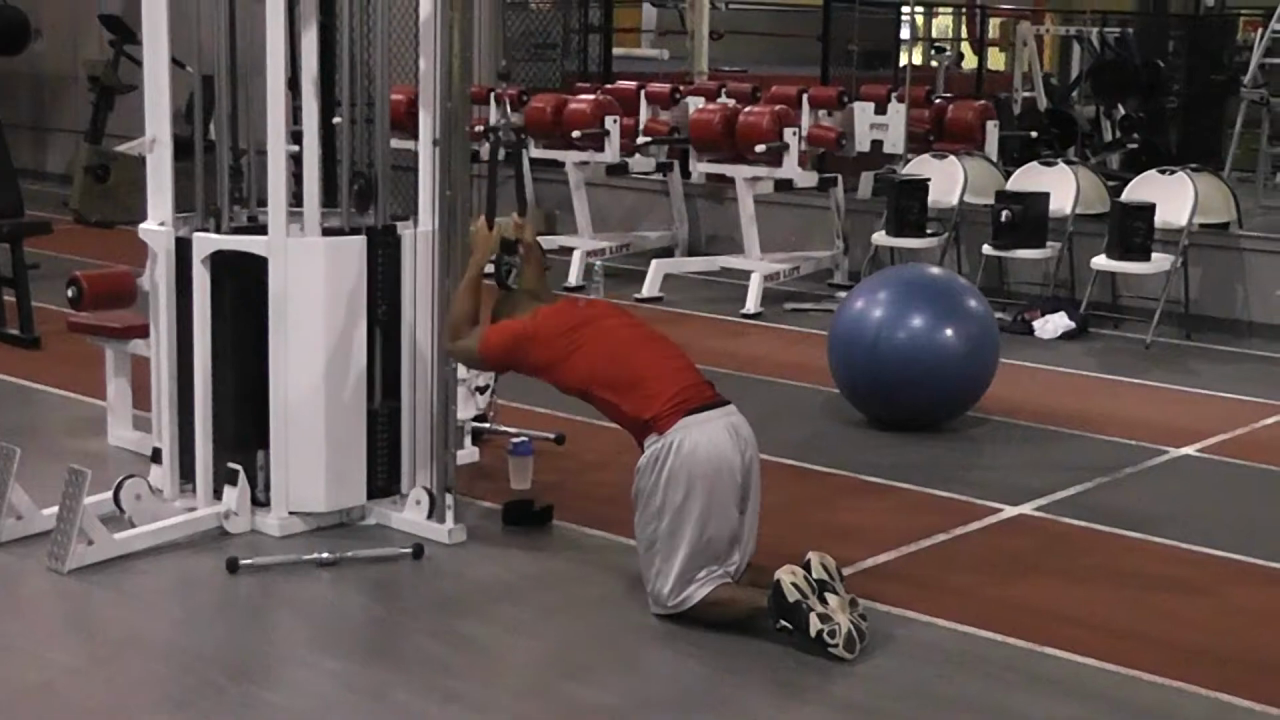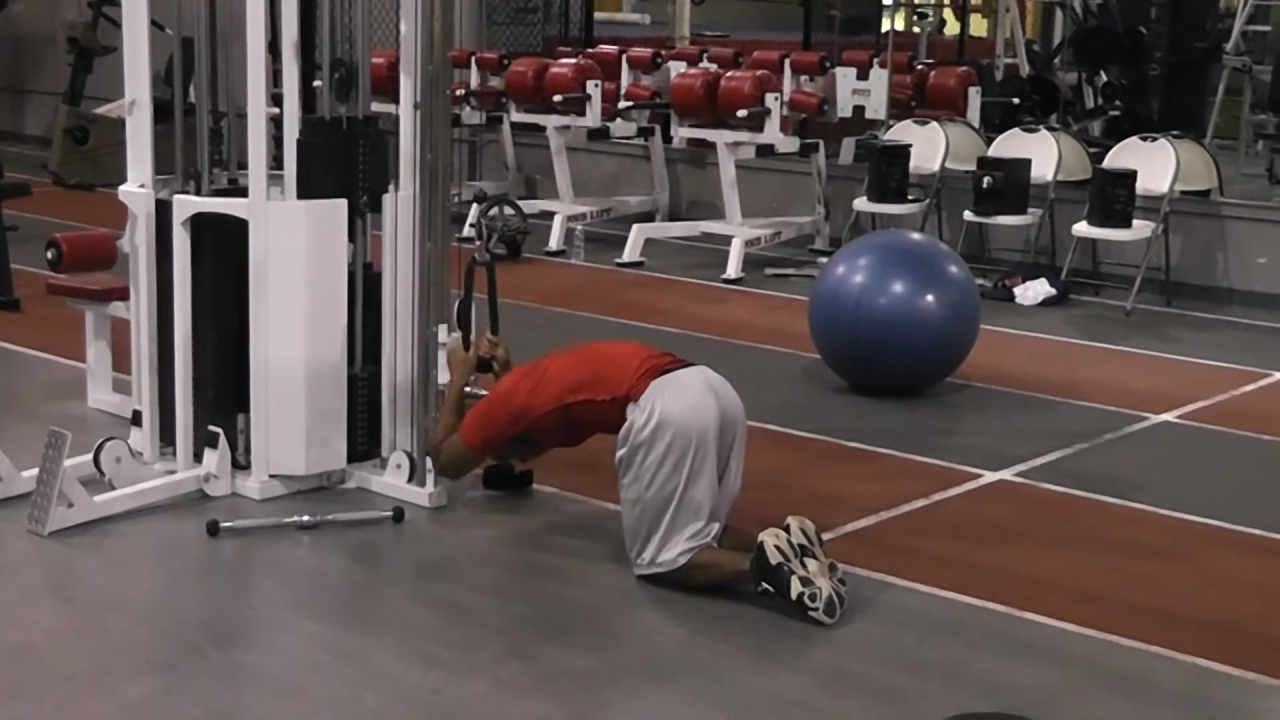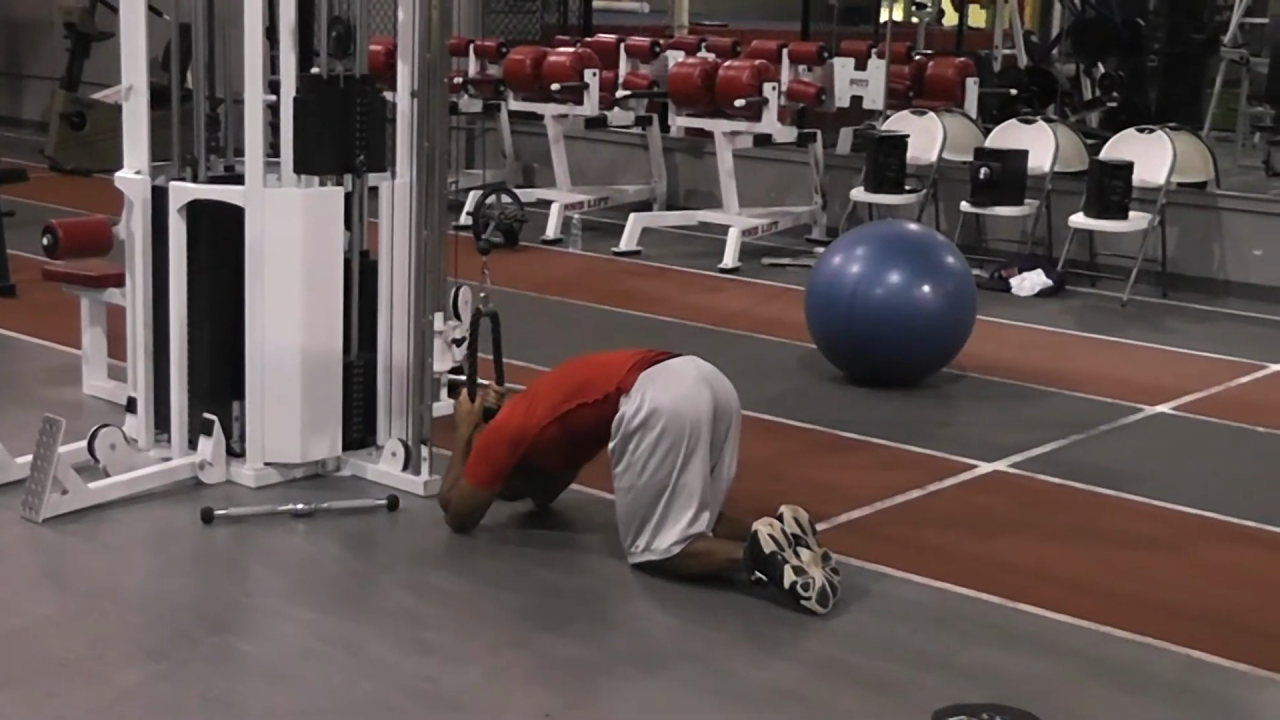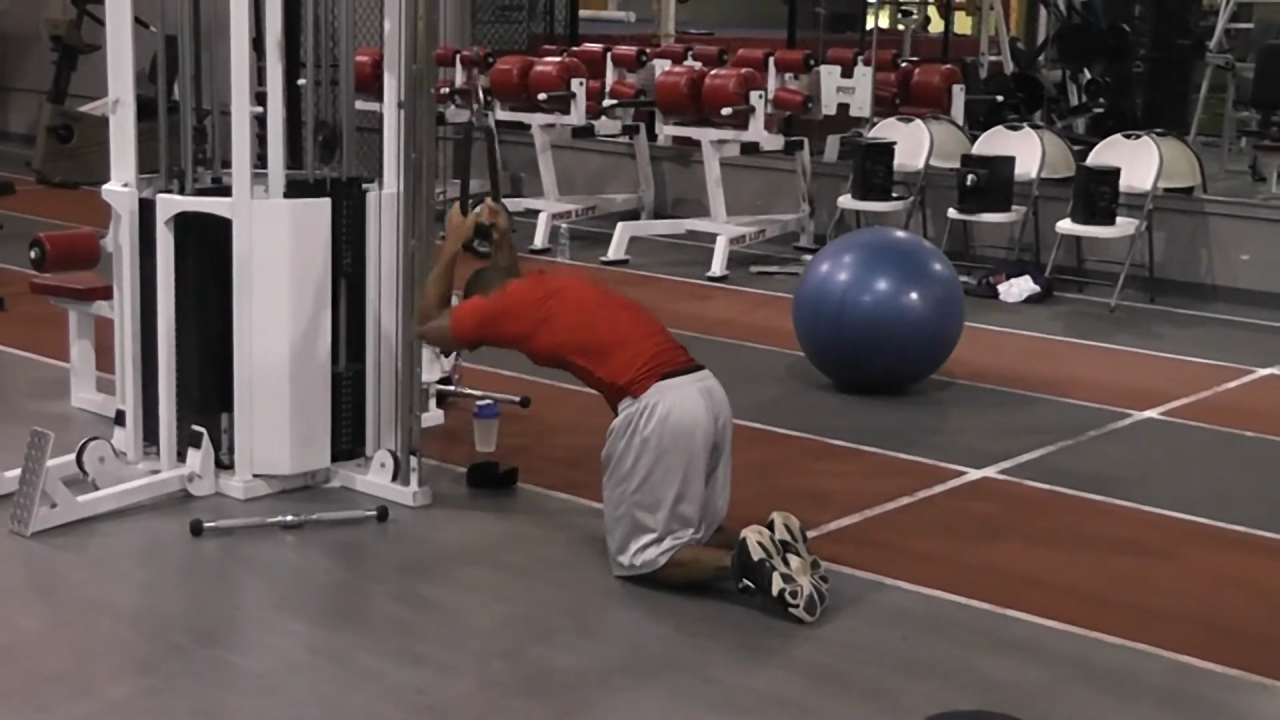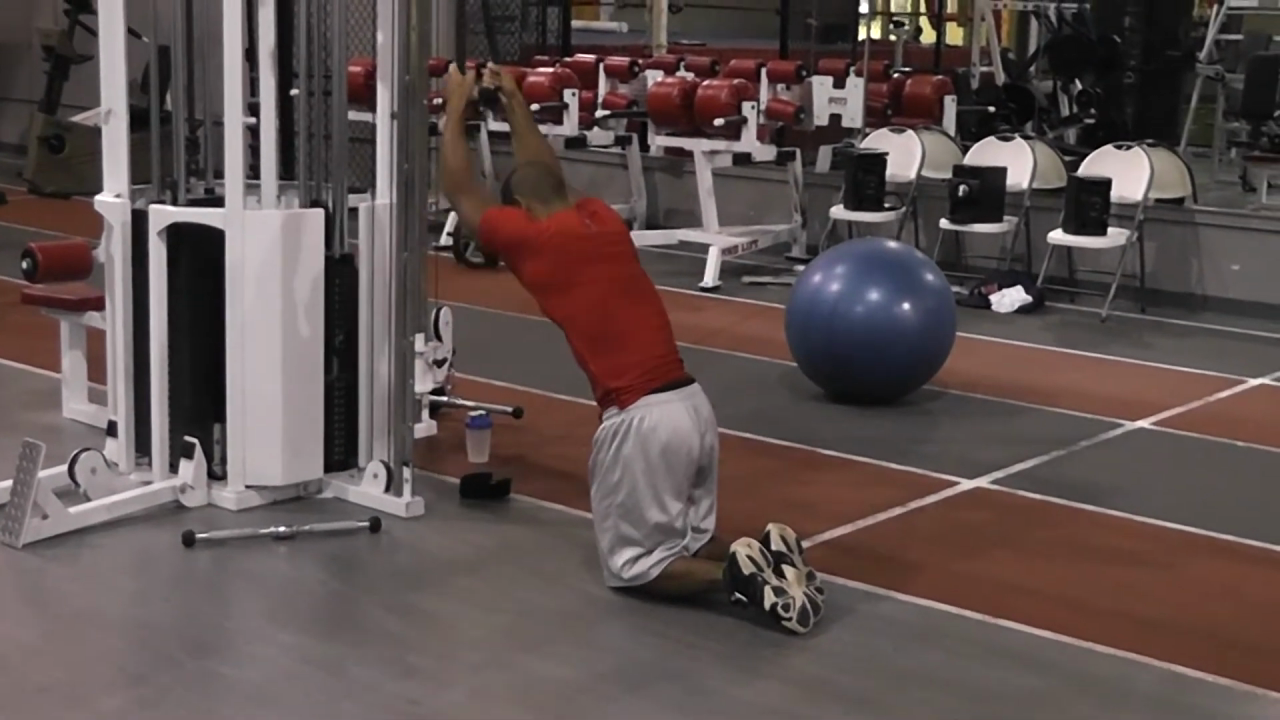
dt=1s
person 1, frame 1
left shoulder: (529, 334)
right shoulder: (592, 310)
left elbow: (458, 342)
left wrist: (479, 259)
right wrist: (531, 256)
left hip: (684, 447)
right hip: (731, 426)
left knee: (675, 596)
right knee: (719, 571)
left ankle: (778, 599)
right ankle: (805, 578)
person 1, frame 2
left shoulder: (503, 402)
right shoulder: (538, 379)
left elbow: (444, 461)
right elbow: (526, 409)
left wrist: (457, 381)
right wrist: (505, 368)
left hip: (665, 410)
right hip: (712, 388)
left knee: (659, 560)
right knee: (698, 532)
left ankle: (760, 564)
right ankle: (783, 541)
person 1, frame 3
left shoulder: (504, 433)
right shoulder: (537, 409)
left elbow: (457, 514)
right elbow: (546, 493)
left wrist: (464, 431)
left hip: (658, 400)
right hip: (705, 379)
left knee: (653, 549)
right knee: (691, 522)
left ankle: (754, 552)
right ankle: (777, 529)
person 1, frame 4
left shoulder: (500, 305)
right shoulder: (556, 283)
left elbow: (429, 328)
left wrist: (451, 248)
right wrist: (502, 241)
left hip: (657, 408)
right hip: (705, 392)
left knee: (639, 557)
right knee: (693, 532)
left ankle: (743, 560)
right ankle: (768, 537)
person 1, frame 5
left shoulder: (534, 239)
right shoulder: (603, 220)
left elbow: (460, 189)
right elbow: (547, 174)
left wrist: (456, 107)
right wrist: (514, 103)
left hip: (640, 420)
right hip: (692, 405)
left knee: (632, 565)
right knee: (687, 542)
left ankle: (737, 574)
right ankle: (763, 552)
